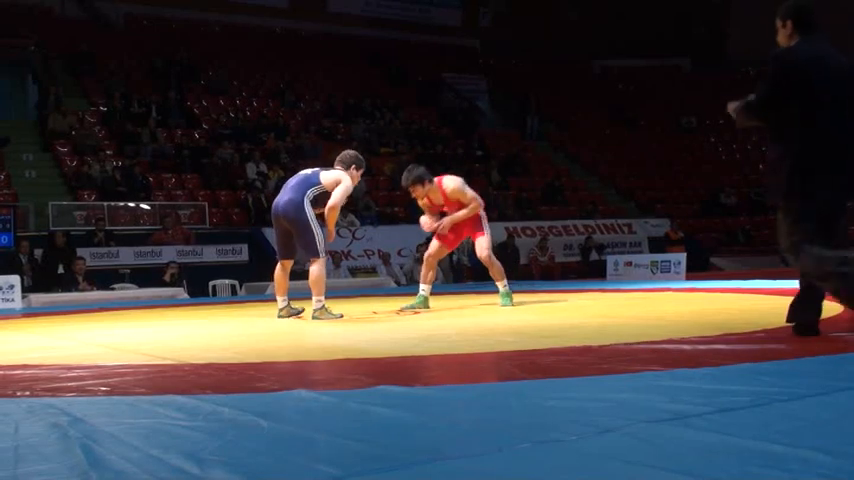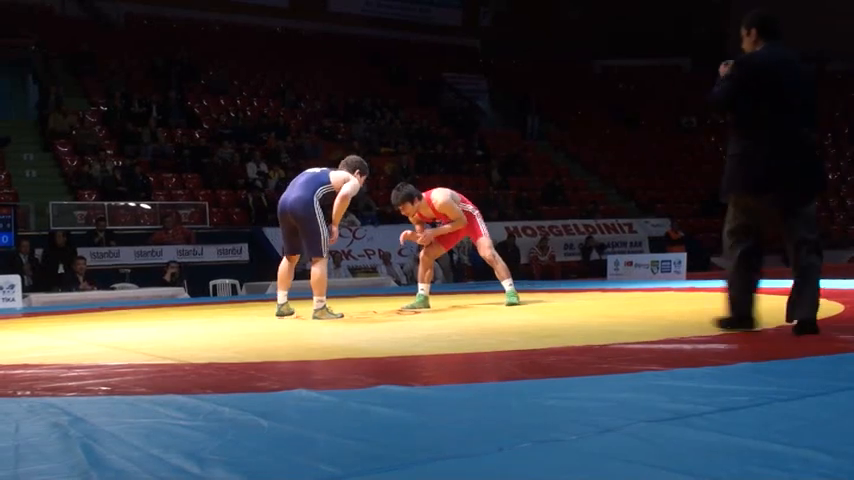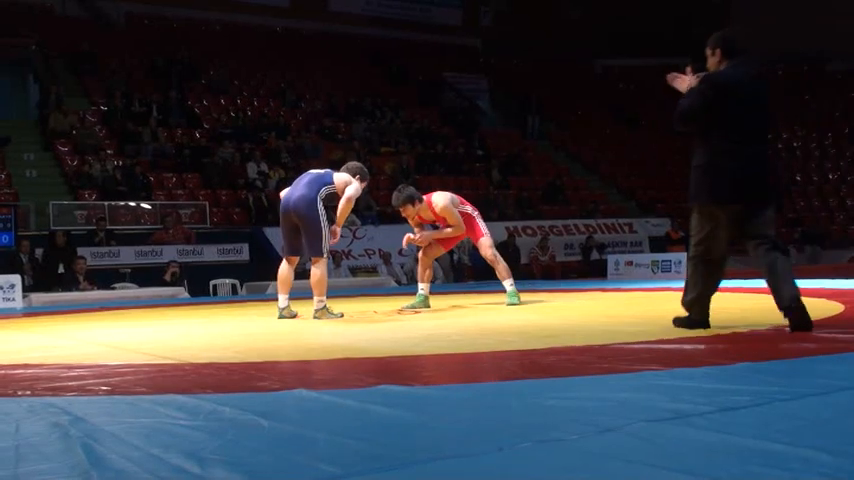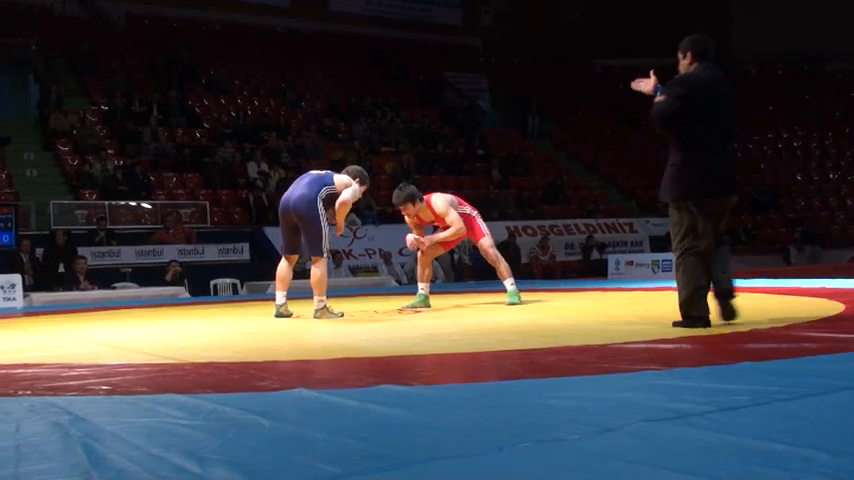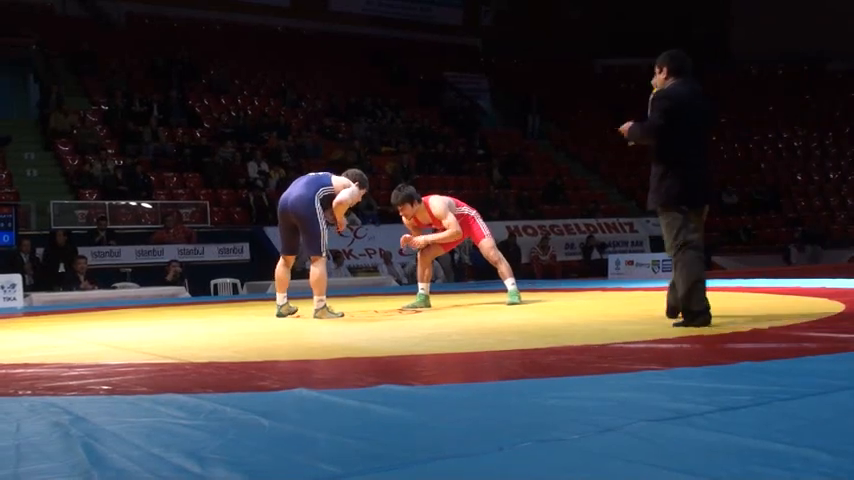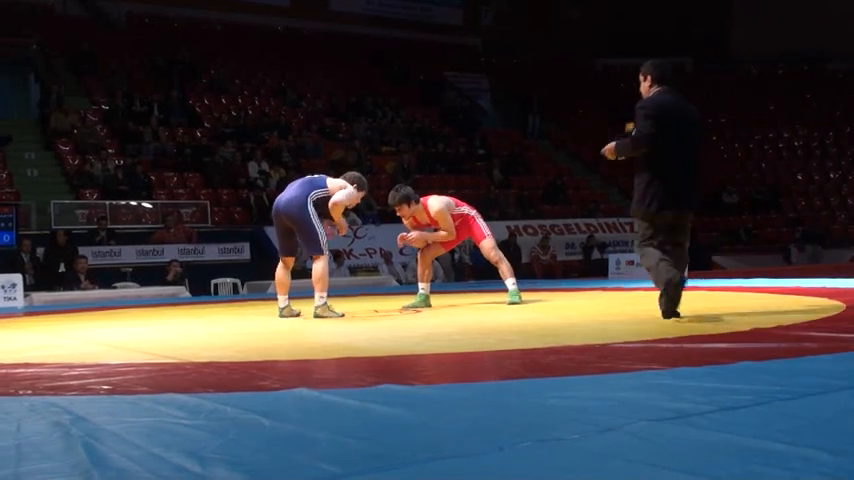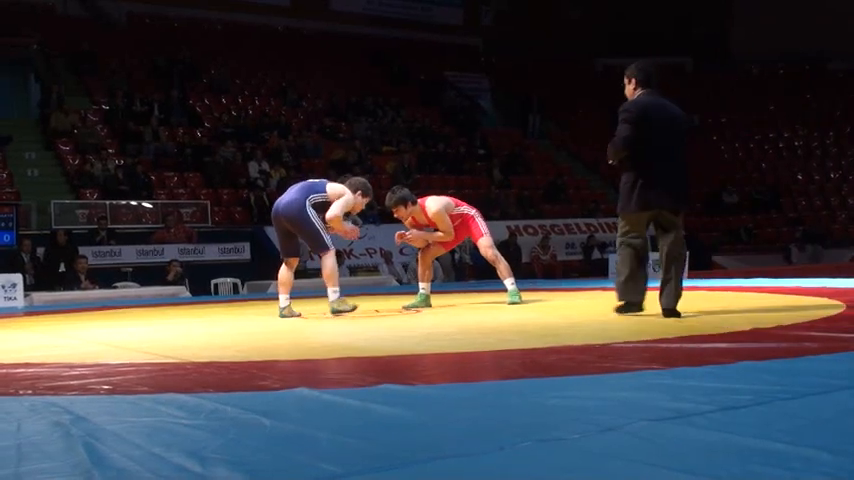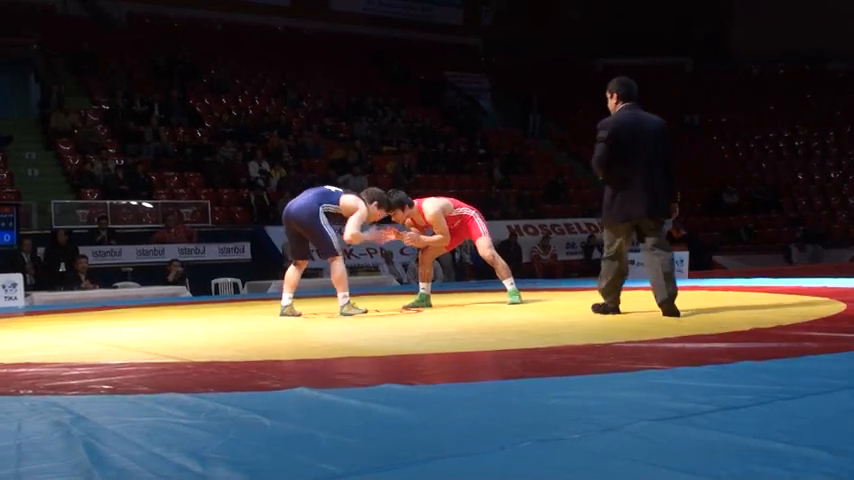
dt=0.2s
person 1, frame 1
left shoulder: (787, 59)
left elbow: (762, 107)
left wrist: (740, 111)
left hip: (798, 168)
left knee: (798, 244)
right knee: (818, 238)
right ankle: (806, 316)
person 1, frame 2
left shoulder: (750, 64)
right shoulder: (798, 67)
left elbow: (721, 102)
left wrist: (725, 80)
left hip: (758, 168)
right hip: (798, 166)
left knee: (741, 237)
right knee: (803, 240)
left ankle: (741, 312)
right ankle: (805, 314)
person 1, frame 3
left shoulder: (714, 82)
right shoulder: (756, 83)
left elbow: (683, 119)
left wrist: (690, 95)
right wrist: (693, 90)
left hip: (718, 179)
right hip: (755, 177)
left knee: (706, 248)
right knee: (765, 243)
left ankle: (696, 313)
right ankle: (791, 303)
person 1, frame 4
left shoulder: (687, 82)
right shoulder: (722, 84)
left elbow: (662, 119)
left wrist: (659, 103)
right wrist: (657, 91)
left hip: (690, 175)
right hip: (721, 176)
left knee: (689, 245)
right knee: (714, 239)
left ankle: (695, 313)
right ankle: (724, 293)
person 1, frame 5
left shoulder: (667, 96)
right shoulder: (700, 99)
left elbow: (654, 132)
left wrist: (632, 130)
left hip: (673, 184)
right hip: (698, 184)
left knee: (683, 245)
right knee: (691, 243)
left ankle: (696, 309)
right ankle: (678, 301)
person 1, frame 6
left shoulder: (650, 104)
right shoulder: (690, 109)
left elbow: (642, 141)
left wrist: (618, 147)
left hip: (655, 191)
right hip: (684, 190)
left knee: (648, 244)
right knee: (676, 246)
left ankle: (670, 281)
right ankle: (670, 304)
person 1, frame 7
left shoulder: (632, 107)
right shoulder: (676, 112)
left elbow: (622, 144)
right elbow: (679, 150)
left wrist: (611, 154)
left hip: (639, 190)
right hip: (672, 189)
left knee: (630, 243)
right knee: (672, 245)
left ankle: (631, 298)
right ankle: (670, 303)
person 1, frame 8
left shoulder: (610, 124)
right shoulder: (657, 123)
left elbow: (599, 162)
right elbow: (668, 163)
left wrist: (605, 174)
right wrist: (672, 198)
left hip: (620, 200)
right hip: (653, 200)
left knee: (614, 253)
right knee: (656, 249)
left ankle: (610, 302)
right ankle: (666, 298)
person 2, frame 1
left shoulder: (318, 174)
right shoulder: (346, 180)
right elbow: (333, 205)
left wrist: (322, 207)
right wrist: (331, 226)
left hip: (278, 205)
right hip: (297, 205)
left knee: (285, 261)
right knee: (318, 257)
left ankle: (283, 307)
right ankle: (319, 309)
person 2, frame 2
left shoulder: (318, 174)
right shoulder: (352, 180)
right elbow: (345, 195)
right wrist: (335, 224)
left hip: (285, 202)
right hip: (305, 202)
left knee: (290, 256)
right knee: (319, 258)
left ankle: (282, 304)
right ankle: (319, 309)
person 2, frame 3
left shoulder: (319, 176)
right shoulder: (353, 183)
left elbow: (283, 194)
right elbow: (348, 198)
right wrist: (338, 225)
left hip: (288, 202)
right hip: (308, 202)
left knee: (290, 258)
right knee: (319, 258)
left ankle: (283, 308)
right ankle: (320, 309)
person 2, frame 4
left shoulder: (321, 178)
right shoulder: (353, 185)
right elbow: (344, 201)
right wrist: (340, 222)
left hip: (286, 200)
right hip: (307, 201)
left knee: (289, 256)
right knee: (319, 257)
left ankle: (280, 306)
right ankle: (320, 309)
person 2, frame 5
left shoulder: (322, 181)
right shoulder: (351, 188)
right elbow: (340, 201)
left wrist: (324, 215)
right wrist: (340, 220)
left hip: (284, 201)
right hip: (305, 202)
left knee: (287, 257)
right knee: (318, 257)
left ankle: (282, 306)
right ankle: (320, 308)
person 2, frame 6
left shoulder: (324, 184)
right shoulder: (349, 189)
right elbow: (335, 202)
right wrist: (339, 221)
left hip: (279, 204)
right hip: (298, 204)
left knee: (286, 259)
right knee: (321, 254)
left ankle: (284, 307)
right ankle: (321, 307)
person 2, frame 7
left shoulder: (331, 190)
right shoulder: (348, 195)
right elbow: (331, 216)
left wrist: (340, 227)
right wrist: (344, 228)
left hip: (278, 207)
right hip: (297, 206)
left knee: (290, 260)
right knee: (327, 251)
left ankle: (284, 307)
right ankle: (336, 301)
person 2, frame 8
left shoulder: (351, 201)
right shoulder: (362, 208)
right elbow: (349, 237)
right wrist: (371, 235)
left hip: (290, 210)
right hip: (309, 211)
left knee: (299, 262)
right knee: (335, 256)
left ankle: (286, 306)
right ankle: (345, 305)
person 3, frame 1
left shoulder: (451, 185)
right shoulder: (422, 199)
left elbow: (478, 205)
right elbow: (434, 222)
left wrist: (451, 219)
right wrist: (425, 221)
left hip: (474, 216)
right hip: (456, 222)
left knee: (484, 255)
right knee: (429, 256)
left ankle: (505, 293)
right ankle: (422, 299)
person 3, frame 2
left shoulder: (440, 200)
right shoulder: (414, 215)
left elbow: (462, 221)
right elbow: (425, 239)
left wrist: (434, 231)
right wrist: (411, 235)
left hip: (469, 218)
right hip: (451, 222)
left knee: (488, 254)
right knee: (425, 255)
left ankle: (511, 292)
right ankle: (422, 298)
person 3, frame 3
left shoulder: (440, 203)
right shoulder: (413, 217)
left elbow: (460, 228)
right elbow: (424, 240)
left wrist: (431, 234)
right wrist: (412, 237)
left hip: (468, 218)
right hip: (449, 224)
left knee: (489, 253)
right knee: (424, 255)
left ankle: (512, 292)
right ankle: (422, 298)
person 3, frame 4
left shoulder: (438, 203)
right shoulder: (410, 218)
left elbow: (460, 229)
right elbow: (423, 241)
left wrist: (433, 238)
right wrist: (413, 239)
left hip: (469, 219)
right hip: (450, 225)
left knee: (491, 253)
right knee: (423, 255)
left ankle: (513, 292)
right ankle: (422, 298)
person 3, frame 5
left shoulder: (436, 206)
right shoulder: (408, 220)
left elbow: (457, 233)
right elbow: (422, 243)
left wrist: (427, 238)
right wrist: (410, 240)
left hip: (469, 219)
right hip: (449, 226)
left knee: (492, 254)
right knee: (423, 255)
left ankle: (513, 292)
right ankle: (422, 298)
person 3, frame 6
left shoulder: (435, 207)
right shoulder: (409, 219)
left elbow: (451, 234)
right elbow: (422, 243)
left wrist: (423, 235)
right wrist: (409, 239)
left hip: (470, 219)
right hip: (452, 225)
left knee: (493, 254)
right knee: (423, 255)
left ankle: (513, 292)
right ankle: (423, 297)
person 3, frame 7
left shoulder: (433, 208)
right shoulder: (409, 219)
left elbow: (449, 235)
right elbow: (423, 242)
left wrist: (421, 234)
right wrist: (407, 238)
left hip: (470, 218)
right hip: (453, 225)
left knee: (490, 253)
right knee: (424, 254)
left ankle: (513, 291)
right ankle: (423, 297)
person 3, frame 8
left shoulder: (430, 209)
right shoulder: (409, 219)
left elbow: (445, 239)
right elbow: (423, 242)
left wrist: (419, 238)
right wrist: (401, 237)
left hip: (470, 219)
right hip: (454, 226)
left knee: (488, 254)
right knee: (425, 255)
left ankle: (513, 292)
right ankle: (423, 297)
